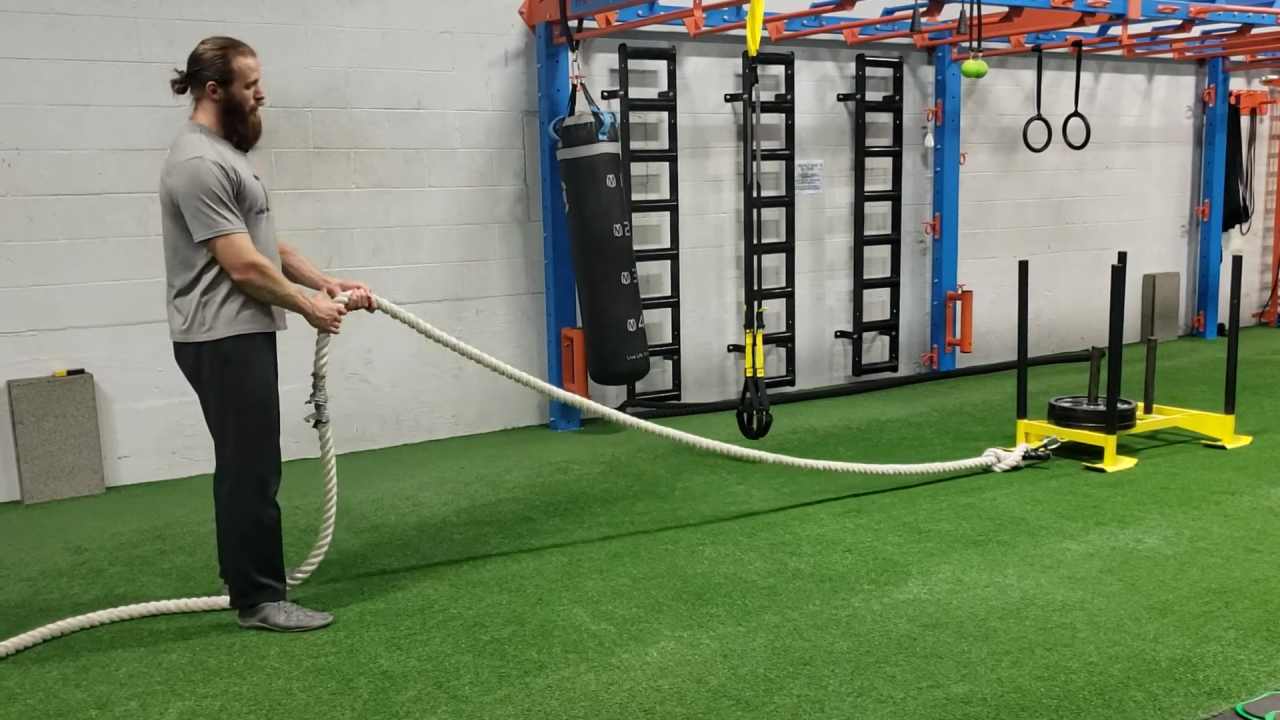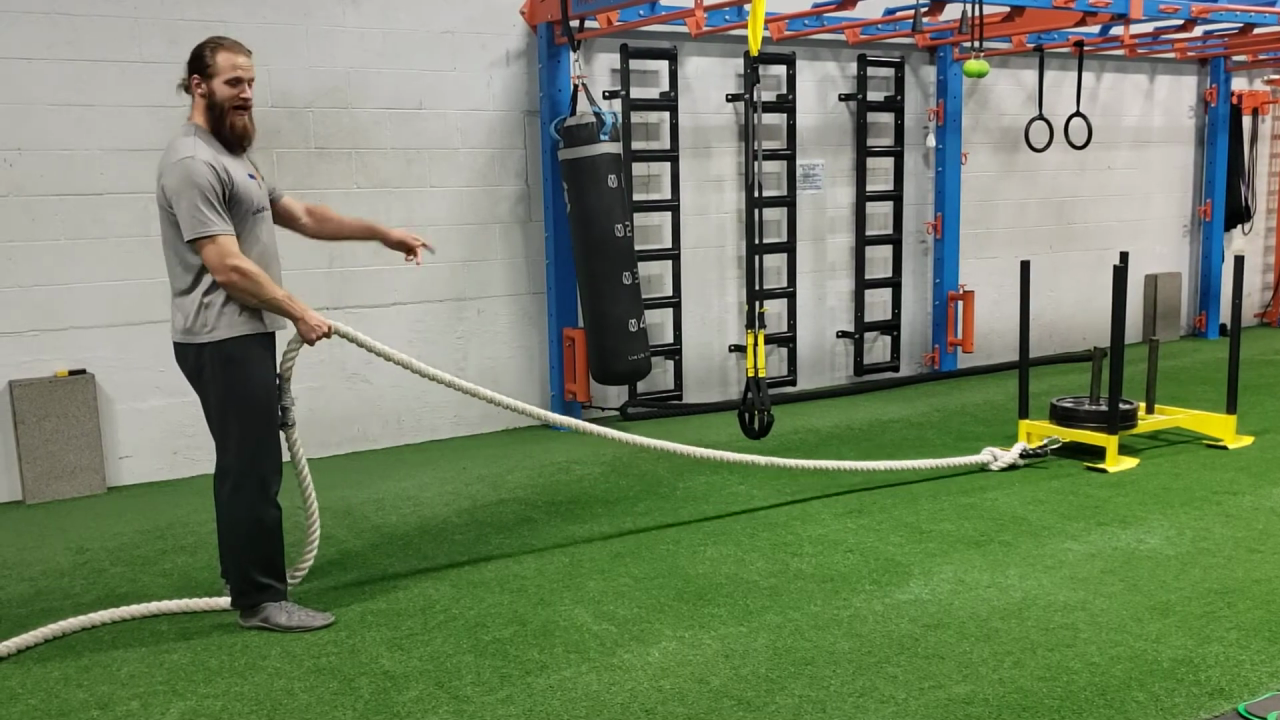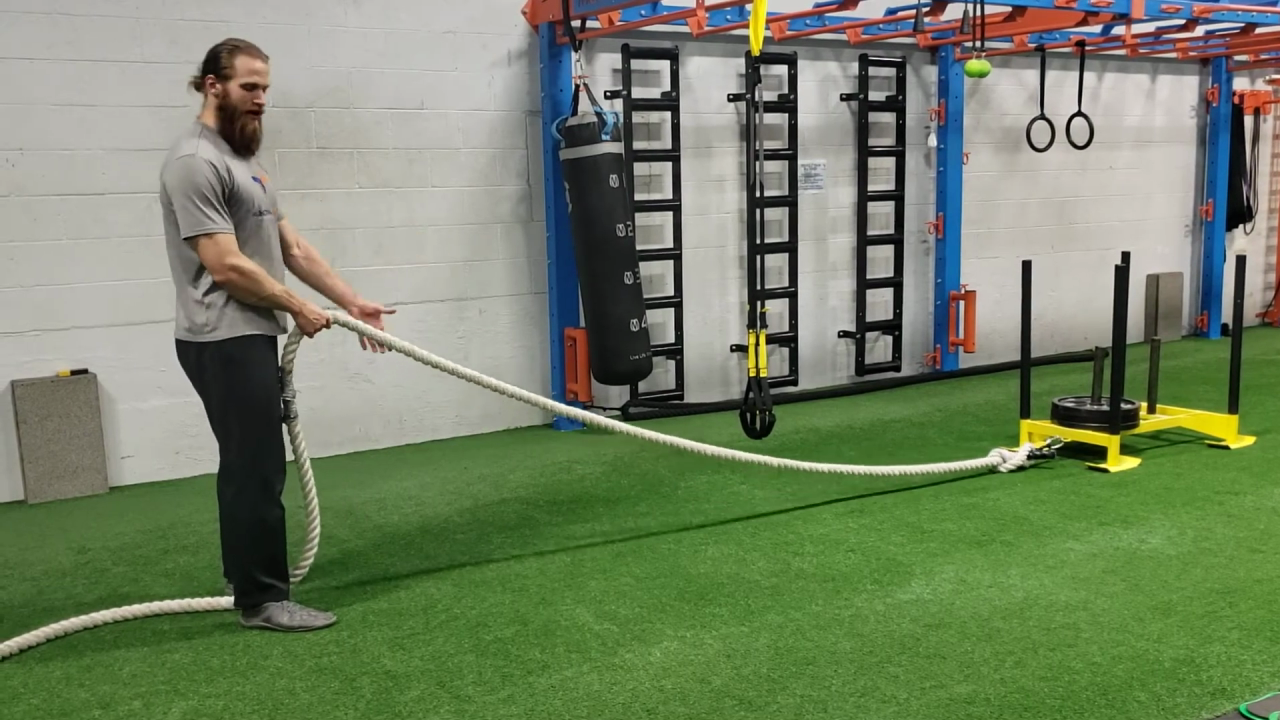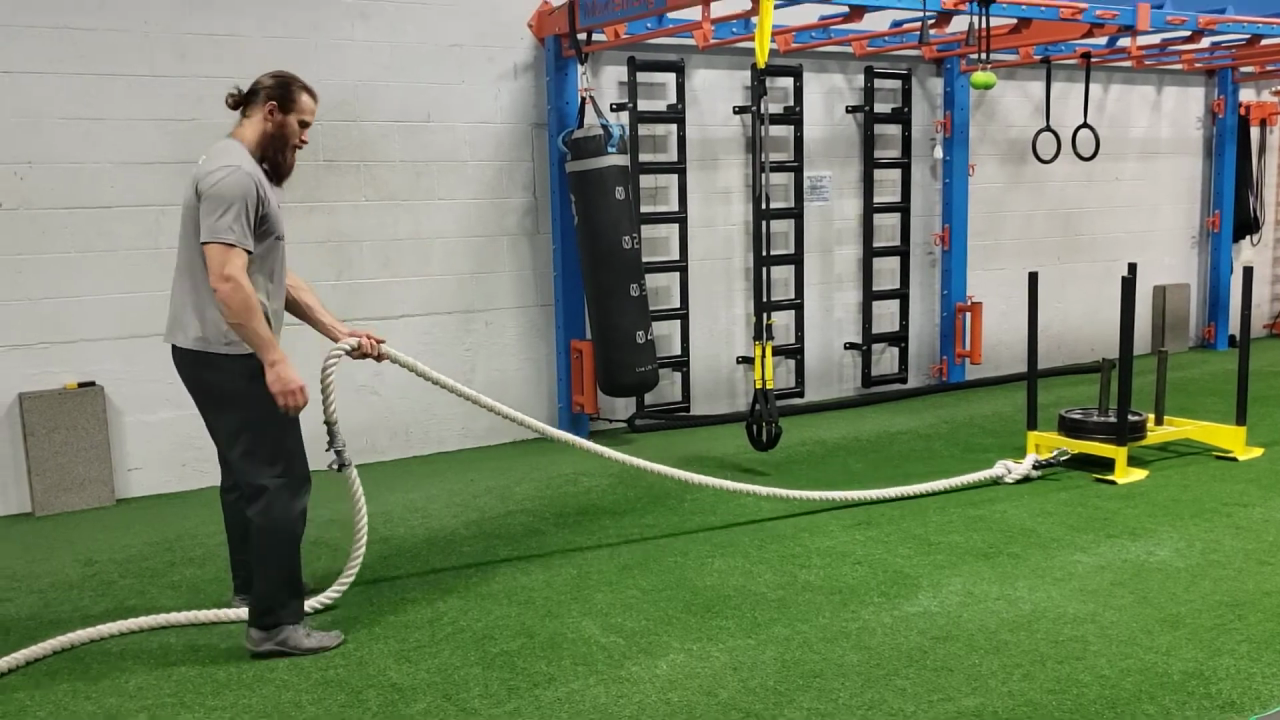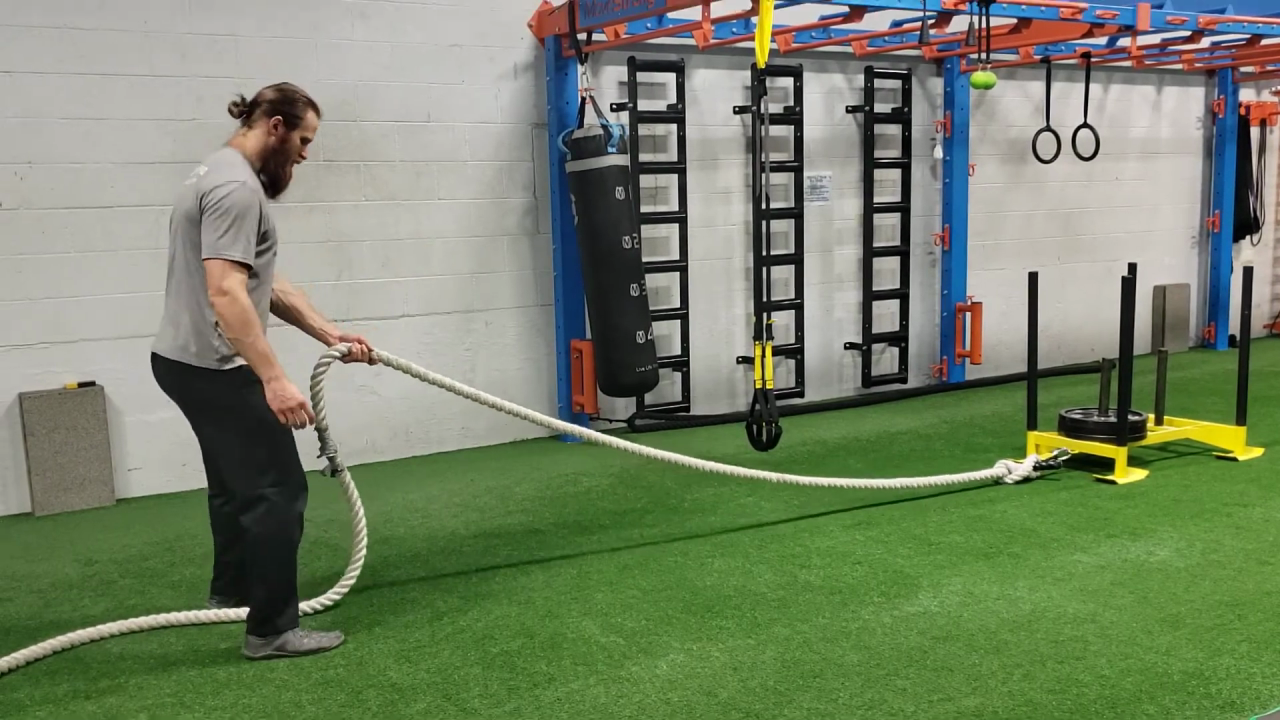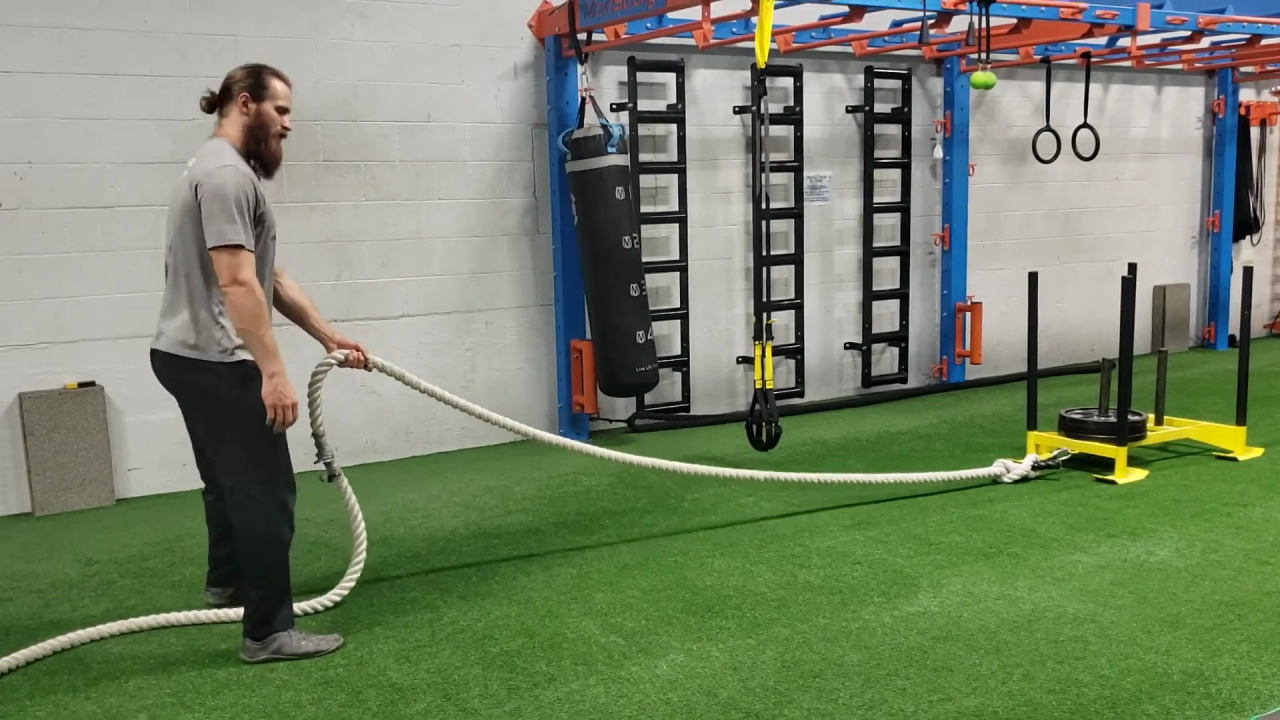
dt=0.5s
person 1, frame 1
left shoulder: (222, 153)
right shoulder: (199, 163)
left elbow: (267, 245)
right elbow: (244, 265)
left wrist: (326, 282)
right wrist: (308, 308)
left hip: (237, 335)
right hip: (223, 339)
left knee: (244, 463)
right knee: (252, 467)
left ankle: (244, 572)
right ankle: (258, 598)
person 1, frame 2
left shoulder: (232, 157)
right shoulder: (191, 163)
left elbow: (303, 216)
right elbow: (228, 268)
left wrist: (382, 232)
right wrist: (300, 313)
left hip: (241, 337)
right hip: (224, 342)
left knee: (244, 465)
right knee: (254, 469)
left ankle: (244, 576)
right ankle: (260, 598)
person 1, frame 3
left shoulder: (242, 160)
right shoulder: (195, 162)
left elbow: (292, 248)
right elbow: (226, 266)
left wrist: (350, 301)
right wrist: (297, 308)
left hip: (248, 336)
right hip: (225, 342)
left knee: (248, 465)
right knee: (255, 468)
left ankle: (245, 576)
right ankle: (261, 599)
person 1, frame 4
left shoulder: (237, 170)
right shoulder: (234, 174)
left elbow: (275, 277)
right elbow: (228, 278)
left wrist: (337, 329)
right wrist: (275, 362)
left hip: (207, 349)
right hip: (228, 353)
left knee: (250, 474)
right knee: (279, 479)
left ankle: (253, 583)
right ankle: (274, 622)
person 1, frame 5
left shoulder: (221, 175)
right shoulder: (236, 187)
left elbow: (267, 283)
right elbow: (226, 294)
left wrist: (330, 334)
right wrist: (275, 380)
left hip: (184, 358)
right hip: (213, 365)
left knee: (235, 481)
right knee: (276, 489)
left ankle: (232, 586)
right ankle: (272, 628)
person 1, frame 6
left shoulder: (218, 168)
right shoulder: (227, 173)
left elbow: (270, 276)
right elbow: (237, 284)
left wrist: (329, 335)
right wrist: (274, 372)
left hip: (185, 354)
right hip: (215, 361)
left knee: (229, 478)
right knee: (264, 489)
left ankle: (229, 582)
right ankle: (267, 631)
